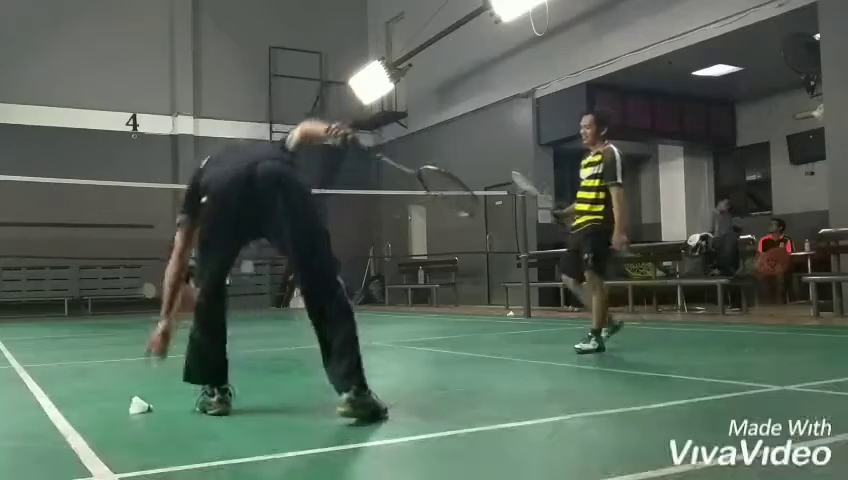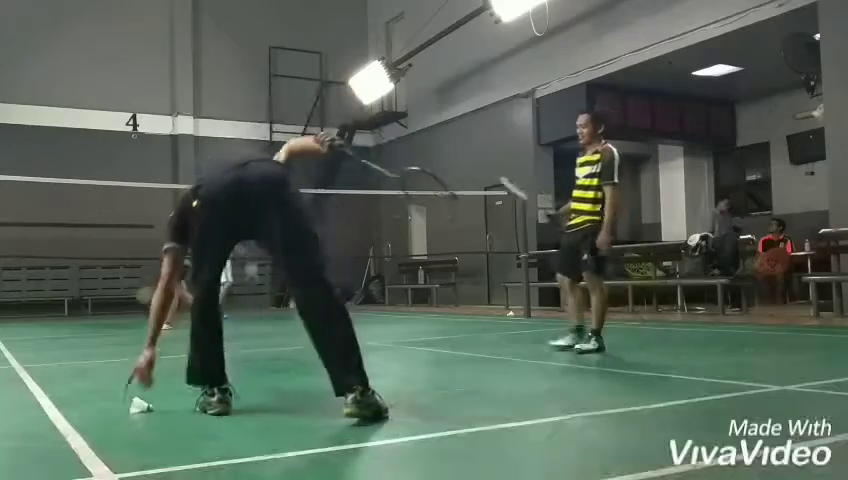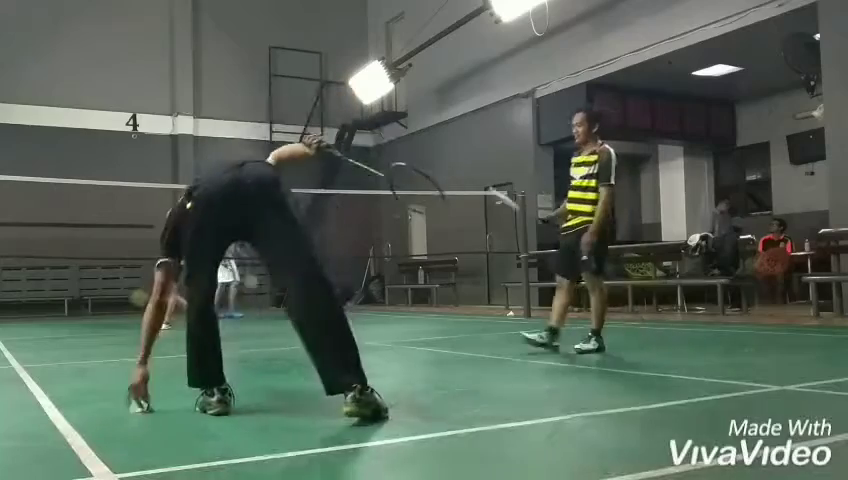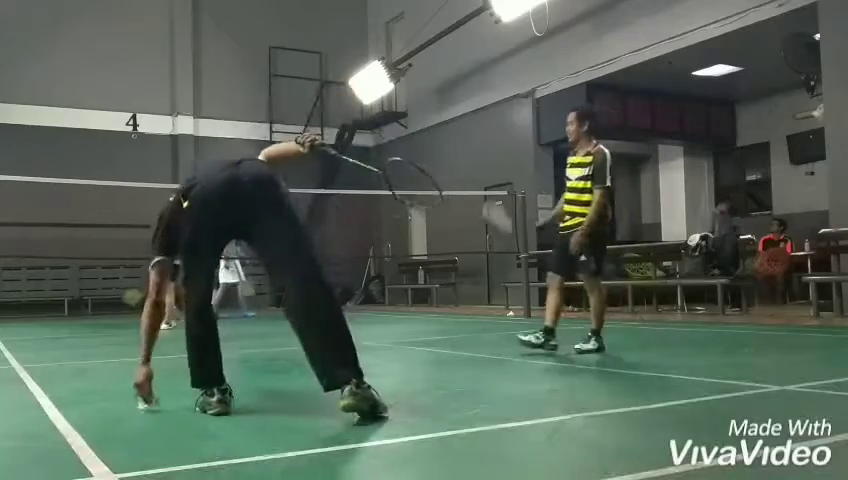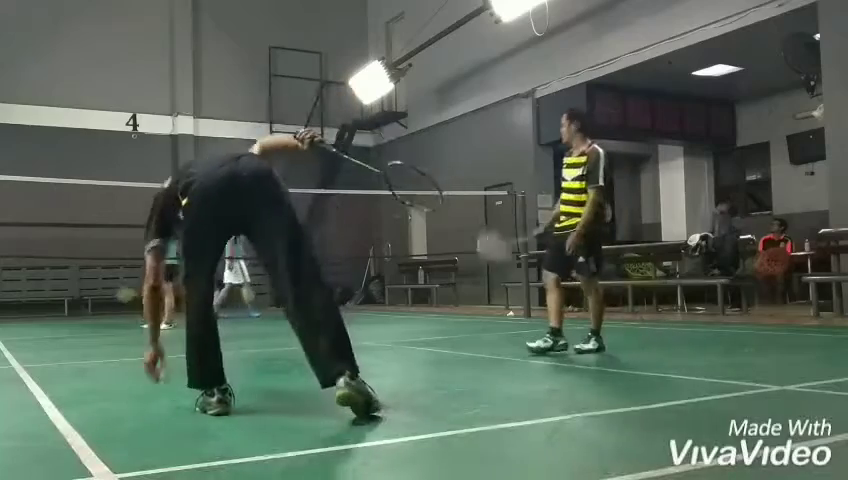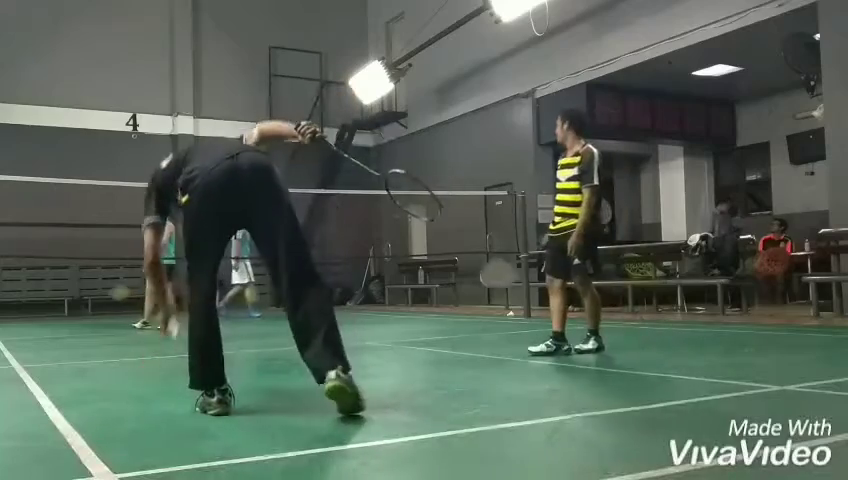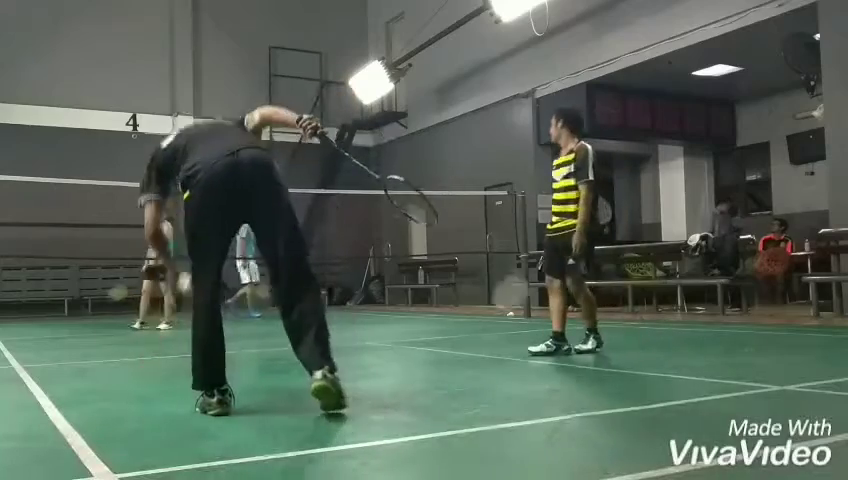
dt=0.1s
person 1, frame 1
left shoulder: (206, 170)
right shoulder: (275, 150)
left elbow: (179, 255)
right elbow: (303, 130)
left wrist: (166, 318)
right wrist: (331, 132)
left hip: (222, 191)
right hip: (277, 177)
left knee: (210, 292)
right knee: (322, 284)
left ankle: (214, 389)
right ankle: (353, 390)
person 1, frame 2
left shoulder: (189, 202)
right shoulder: (265, 167)
left elbow: (165, 284)
right elbow: (288, 148)
left wrist: (150, 346)
right wrist: (320, 145)
left hip: (213, 198)
right hip: (268, 185)
left knee: (204, 295)
right knee: (313, 285)
left ankle: (214, 390)
right ankle: (356, 389)
person 1, frame 3
left shoulder: (177, 218)
left elbow: (158, 300)
right elbow: (276, 157)
left wrist: (142, 363)
right wrist: (309, 149)
left hip: (207, 198)
right hip: (260, 184)
left knee: (199, 297)
right knee: (308, 285)
left ankle: (213, 391)
right ankle: (355, 388)
person 1, frame 4
left shoulder: (170, 217)
left elbow: (155, 299)
right elbow: (267, 154)
left wrist: (145, 363)
right wrist: (303, 147)
left hip: (204, 199)
right hip: (257, 183)
left knee: (196, 296)
right knee: (305, 283)
left ankle: (213, 391)
right ankle: (351, 383)
person 1, frame 5
left shoulder: (164, 198)
right shoulder: (238, 159)
left elbow: (152, 282)
right elbow: (261, 146)
left wrist: (154, 346)
right wrist: (298, 141)
left hip: (203, 193)
right hip: (257, 178)
left knee: (198, 293)
right knee: (302, 281)
left ankle: (213, 391)
right ankle: (345, 376)
person 1, frame 6
left shoulder: (162, 178)
right shoulder: (232, 146)
left elbow: (152, 257)
right elbow: (258, 131)
left wrist: (165, 307)
right wrist: (297, 131)
left hip: (203, 186)
right hip: (256, 171)
left knee: (201, 291)
right knee: (300, 279)
left ankle: (213, 391)
right ankle: (335, 369)
person 1, frame 7
left shoulder: (161, 154)
right shoulder: (226, 127)
left elbow: (151, 227)
right elbow: (262, 114)
left wrist: (170, 267)
right wrist: (299, 120)
left hip: (204, 178)
right hip: (255, 163)
left knee: (206, 288)
right knee: (294, 276)
left ankle: (213, 391)
right ankle: (322, 371)
person 2, frame 1
left shoulder: (610, 155)
right shoulder: (587, 159)
left elbow: (617, 195)
left wrist: (619, 231)
right wrist: (565, 212)
left hip: (597, 228)
right hip: (580, 228)
left knee: (593, 279)
right knee: (570, 278)
left ankle: (596, 335)
right ankle: (608, 322)
person 2, frame 2
left shoulder: (608, 154)
right shoulder: (582, 157)
left elbow: (611, 195)
left wrist: (606, 230)
right wrist: (560, 212)
left hip: (593, 228)
right hip: (574, 227)
left knee: (592, 279)
right knee: (565, 278)
left ankle: (596, 336)
right ankle: (577, 331)
person 2, frame 3
left shoulder: (605, 154)
right shoulder: (577, 156)
left elbow: (606, 195)
left wrist: (593, 230)
right wrist: (554, 215)
left hip: (592, 229)
right hip: (570, 230)
left knee: (592, 280)
right knee: (563, 282)
left ankle: (596, 337)
right ankle: (552, 334)
person 2, frame 4
left shoulder: (600, 155)
right shoulder: (572, 156)
left elbow: (600, 197)
left wrist: (584, 231)
right wrist: (549, 219)
left hip: (589, 230)
right hip: (567, 229)
left knee: (591, 281)
right knee: (554, 279)
left ankle: (596, 337)
right ankle: (548, 334)
person 2, frame 5
left shoulder: (595, 155)
right shoulder: (568, 157)
left elbow: (594, 198)
left wrist: (579, 232)
right wrist: (549, 223)
left hip: (585, 231)
right hip: (562, 230)
left knee: (588, 282)
right knee: (551, 278)
left ankle: (595, 337)
right ankle: (555, 336)
person 2, frame 6
left shoulder: (589, 154)
right shoulder: (563, 158)
left elbow: (589, 197)
left wrist: (578, 233)
right wrist: (551, 229)
left hip: (580, 232)
right hip: (558, 231)
left knee: (583, 284)
right knee: (555, 284)
left ankle: (594, 336)
right ankle: (558, 340)
person 2, frame 7
left shoulder: (583, 151)
right shoulder: (558, 158)
left elbow: (586, 194)
left wrist: (580, 231)
left hip: (575, 232)
right hip: (555, 231)
left knee: (575, 284)
right knee: (554, 283)
left ankle: (592, 333)
right ankle: (558, 340)
